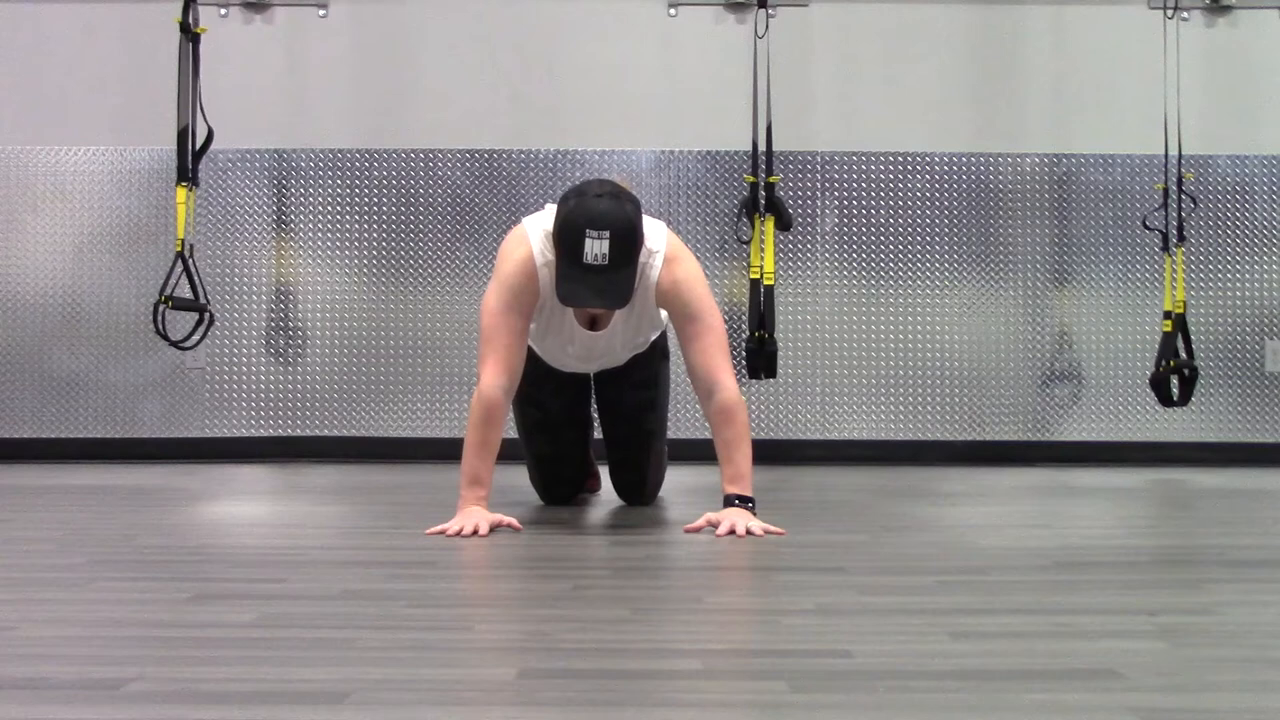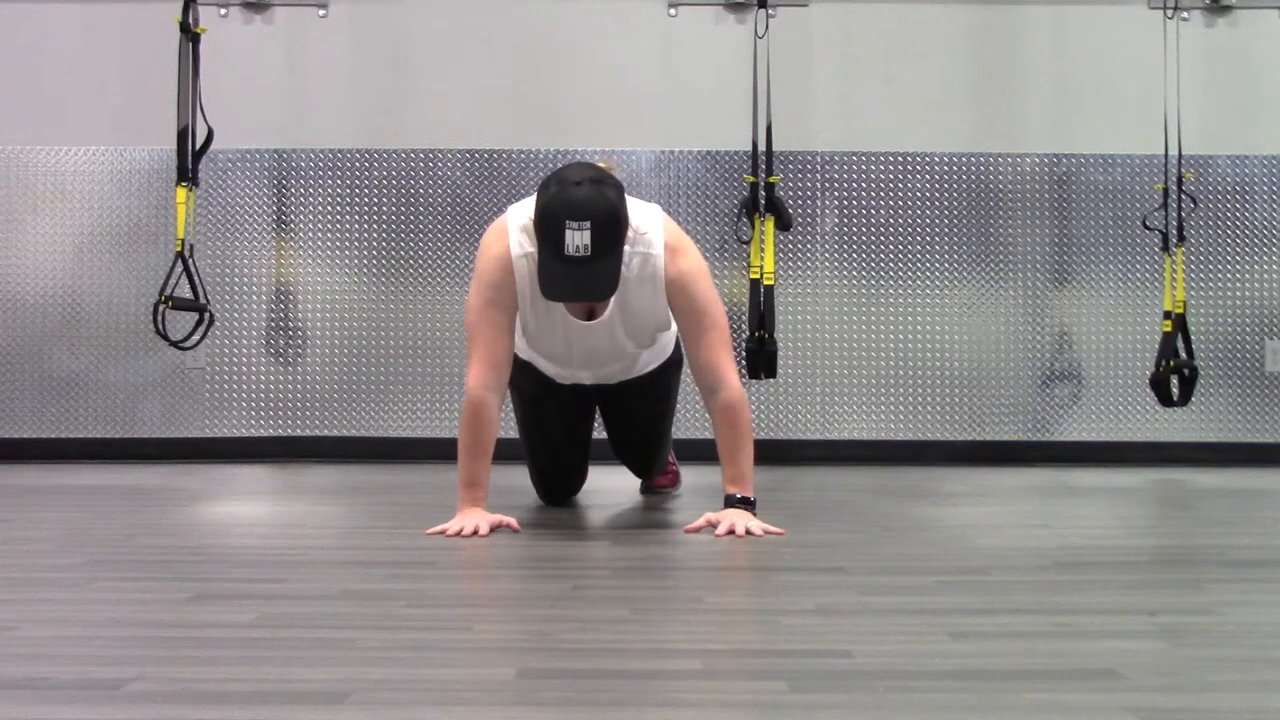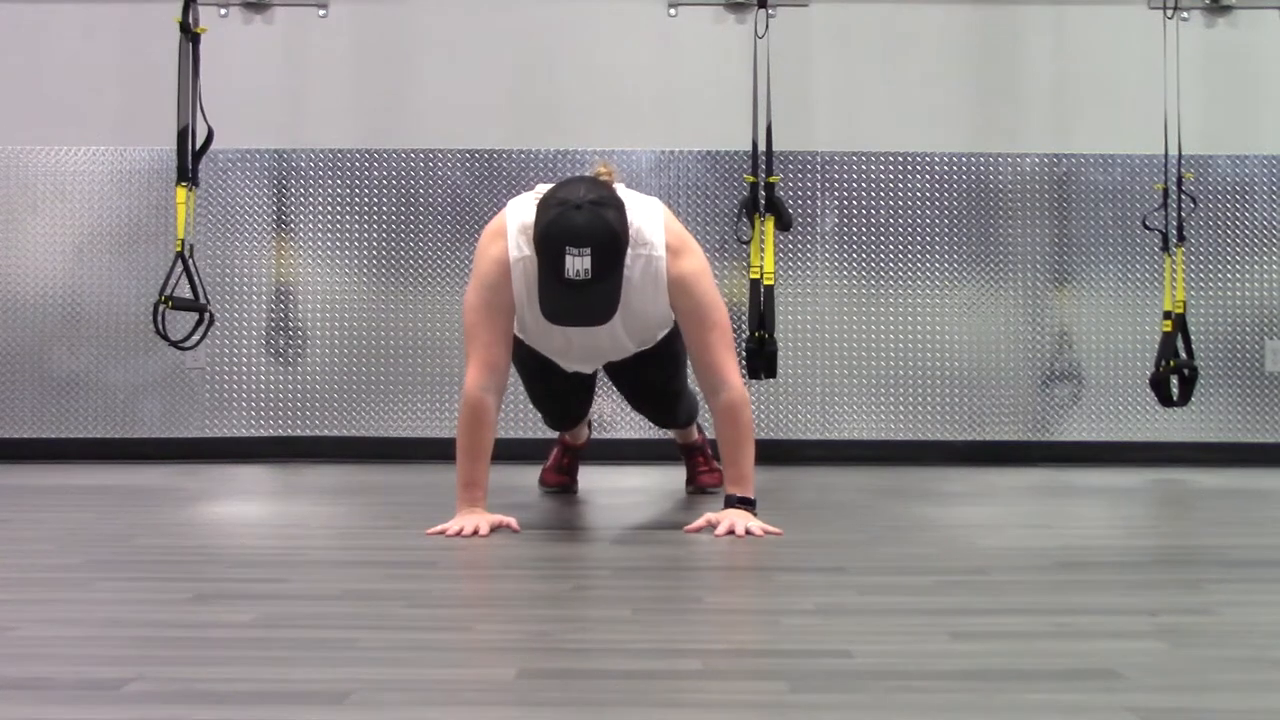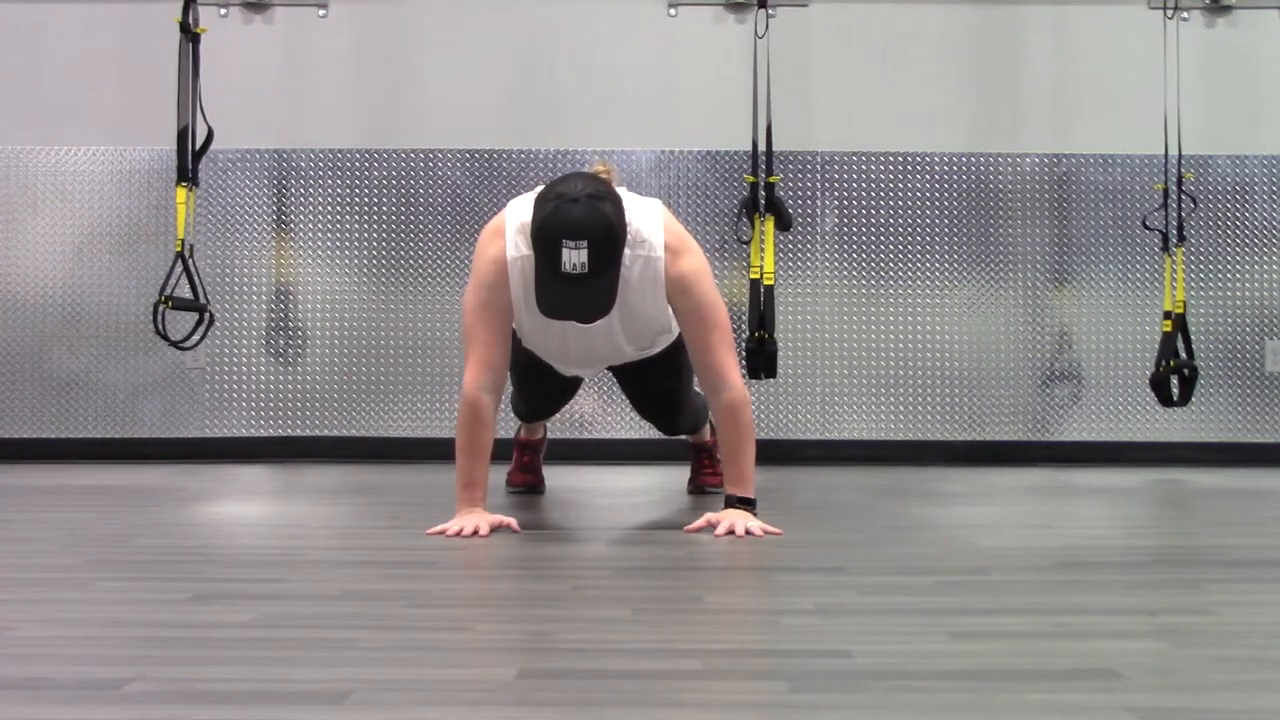
dt=0.7s
person 1, frame 1
left shoulder: (669, 261)
right shoulder: (525, 253)
left elbow: (720, 387)
right elbow: (493, 384)
left wrist: (739, 501)
right wrist: (472, 502)
left hip: (634, 352)
right hip: (544, 356)
left knee: (639, 491)
right knee: (557, 490)
right ankle: (576, 453)
person 1, frame 2
left shoulder: (667, 249)
right shoulder: (506, 245)
left elbow: (723, 384)
right elbow: (484, 384)
left wrist: (739, 502)
right wrist: (471, 505)
right hip: (545, 365)
left knee: (644, 462)
right knee: (556, 491)
left ankle: (658, 457)
person 1, frame 3
left shoulder: (669, 247)
right shoulder: (504, 243)
left elbow: (724, 383)
right elbow: (482, 384)
left wrist: (739, 502)
right wrist: (471, 505)
left ankle: (692, 440)
right ankle: (573, 439)
person 1, frame 4
left shoulder: (669, 248)
right shoulder: (502, 244)
left elbow: (726, 384)
right elbow: (480, 385)
left wrist: (740, 503)
right wrist: (471, 506)
left ankle: (704, 440)
right ankle: (529, 440)
